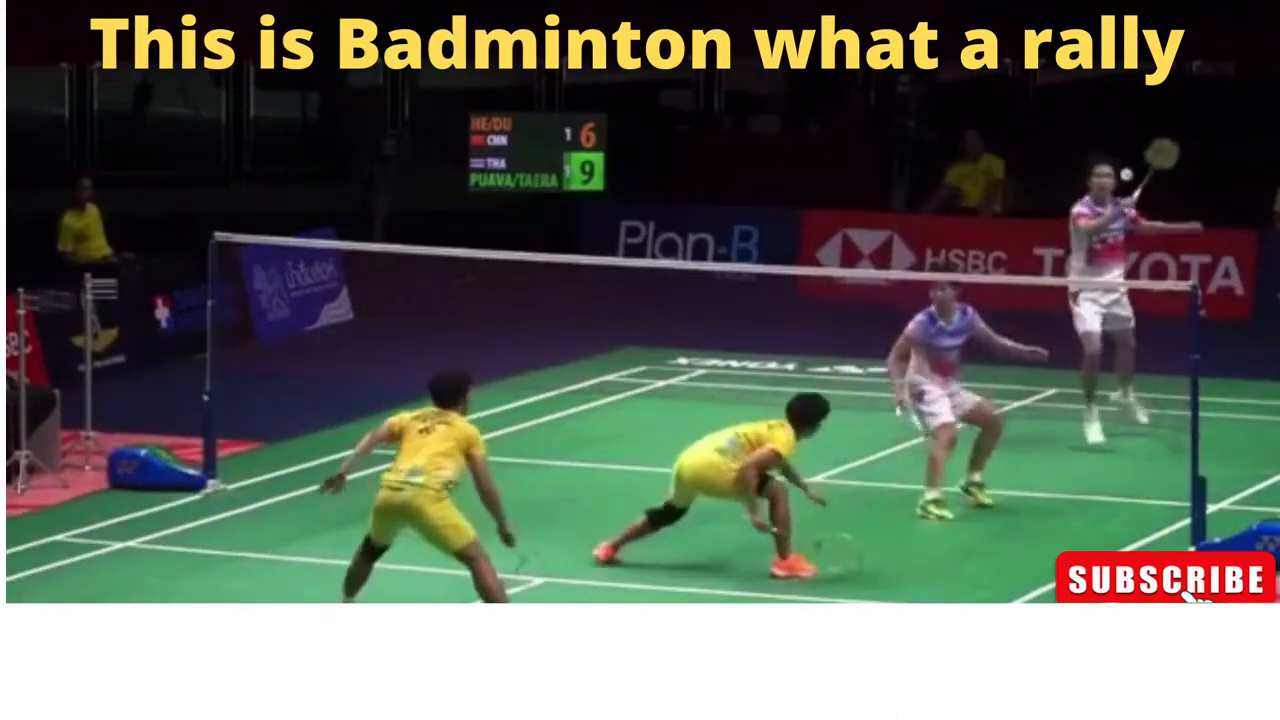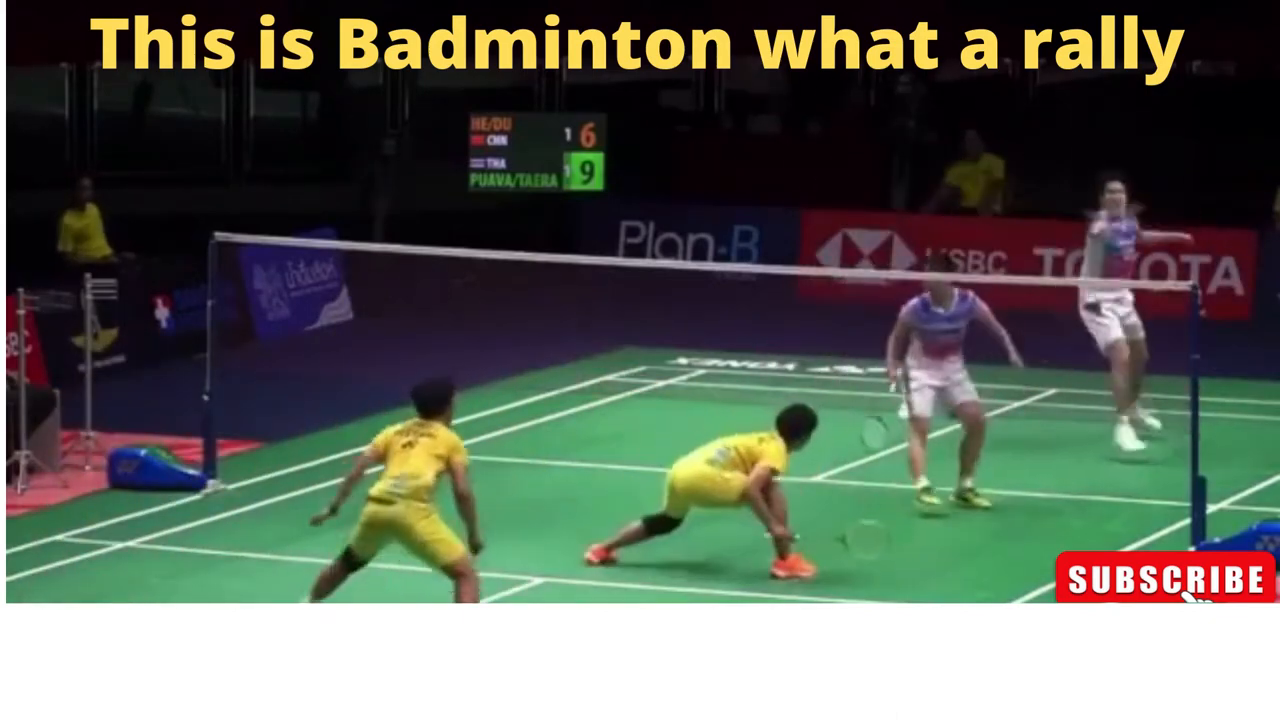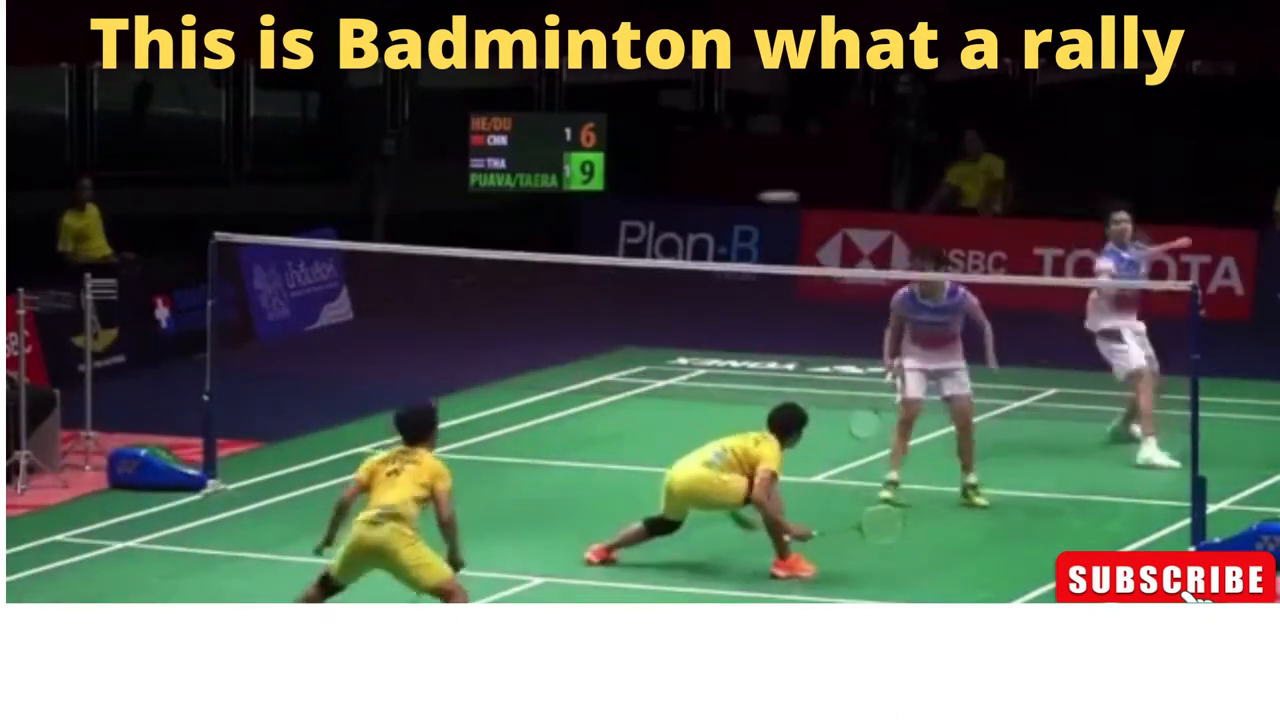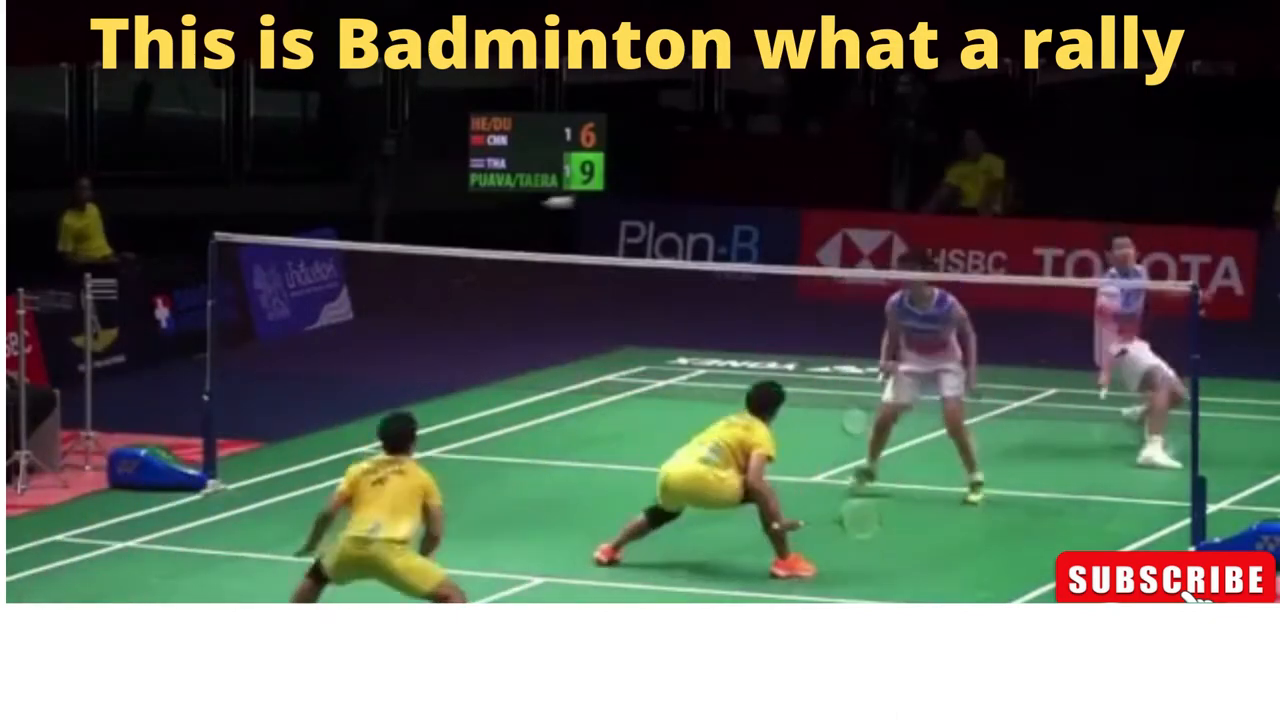
dt=0.1s
person 1, frame 1
left shoulder: (1121, 208)
right shoulder: (1081, 210)
left elbow: (1145, 226)
right elbow: (1088, 228)
left wrist: (1182, 227)
right wrist: (1114, 211)
left hip: (1114, 285)
right hip: (1086, 288)
left knee: (1127, 345)
right knee: (1093, 351)
left ankle: (1126, 394)
right ankle: (1090, 415)
person 1, frame 2
left shoulder: (1129, 223)
right shoulder: (1101, 225)
left elbow: (1140, 237)
right elbow: (1101, 236)
left wrist: (1176, 236)
right wrist: (1117, 225)
left hip: (1121, 297)
right hip: (1098, 300)
left knee: (1140, 358)
right knee: (1122, 359)
left ankle: (1133, 408)
right ankle: (1122, 426)
person 1, frame 3
left shoulder: (1136, 250)
right shoulder: (1107, 259)
right elbow: (1103, 293)
left wrist: (1172, 246)
left hip: (1130, 325)
right hip: (1111, 328)
left knee: (1152, 381)
right knee: (1144, 381)
left ankle: (1123, 425)
right ankle: (1149, 448)
person 1, frame 4
left shoulder: (1139, 273)
right shoulder: (1111, 287)
right elbow: (1105, 330)
right wrist: (1106, 370)
left hip: (1133, 345)
right hip: (1118, 350)
left knee: (1178, 394)
right knee: (1160, 384)
left ankle: (1141, 413)
right ankle: (1152, 448)
person 2, frame 1
left shoulder: (967, 317)
right shoulder: (921, 324)
left elbow: (995, 340)
right elbow: (894, 358)
left wrist: (1024, 350)
right wrist: (898, 390)
left hip: (951, 387)
right hip: (925, 389)
left knee: (993, 421)
right knee: (947, 437)
left ankle: (973, 481)
right ankle: (930, 500)
person 2, frame 2
left shoulder: (968, 301)
right shoulder: (915, 307)
left elbow: (995, 327)
right elbow: (896, 338)
left wrist: (1011, 350)
right wrist: (892, 367)
left hip: (953, 372)
right hip: (920, 373)
left knee: (976, 422)
right knee: (919, 428)
left ankle: (965, 488)
right ankle: (922, 488)
person 2, frame 3
left shoulder: (961, 296)
right shoulder: (904, 298)
left elbow: (983, 322)
right elbow: (893, 328)
left wrist: (990, 354)
right wrist: (888, 356)
left hip: (951, 362)
right hip: (915, 361)
left knee: (964, 418)
right knee: (907, 416)
left ankle: (969, 484)
right ankle: (892, 480)
person 2, frame 4
left shoulder: (948, 304)
right shoulder: (895, 304)
left elbow: (968, 335)
left wrist: (971, 370)
right wrist: (885, 360)
left hip: (946, 365)
right hip: (909, 365)
left knee: (954, 420)
right knee: (884, 418)
left ankle: (976, 480)
right ankle: (869, 469)
person 3, frame 1
left shoulder: (777, 427)
right shoulder: (785, 438)
left elbow: (782, 464)
right elbow: (746, 468)
left wrist: (807, 489)
right wrist: (752, 512)
left hip: (688, 460)
right hip: (710, 466)
left knee: (670, 511)
right knee: (777, 491)
left ankle: (610, 547)
right ankle: (786, 561)
person 3, frame 2
left shoulder: (767, 441)
right shoulder: (776, 452)
right elbow: (750, 488)
right wrist: (774, 525)
left hip: (680, 471)
right hip: (702, 477)
left knee: (666, 521)
right knee: (772, 494)
left ankle: (603, 549)
right ankle: (785, 561)
person 3, frame 3
left shoulder: (752, 441)
right shoulder: (770, 453)
right elbow: (758, 495)
left wrist: (737, 514)
right wrist: (788, 528)
left hip: (676, 476)
right hip: (699, 481)
left knee: (664, 523)
right knee: (769, 497)
left ankle: (604, 550)
right ankle: (786, 563)
person 3, frame 4
left shoulder: (730, 421)
right shoulder: (761, 436)
right elbow: (753, 482)
right wrist: (777, 519)
left hip: (670, 472)
right hip: (696, 478)
left knee: (664, 512)
right knee: (764, 493)
left ankle: (611, 549)
right ankle: (785, 561)
person 4, frame 1
left shoulder: (409, 418)
right shoulder: (468, 431)
left elbow: (373, 438)
right elbow: (485, 486)
left wrist: (343, 471)
right wrist: (503, 524)
left hip: (390, 495)
right hip: (428, 499)
left knee: (370, 550)
right knee: (479, 561)
person 4, frame 2
left shoulder: (394, 432)
right shoulder: (451, 441)
left elbow: (357, 469)
right elbow: (463, 492)
left wrist: (333, 507)
right wrist: (473, 534)
left hip: (376, 508)
right hip: (412, 513)
left knee: (349, 562)
right knee: (466, 575)
person 4, frame 3
left shoulder: (377, 461)
right shoulder: (436, 468)
left elbow: (345, 501)
right elbow: (446, 517)
left wrist: (328, 538)
right wrist: (455, 553)
left hip: (361, 537)
right hip: (397, 539)
left knee: (327, 586)
right knee: (455, 595)
person 4, frame 4
left shoulder: (359, 470)
right shoulder: (422, 478)
left elbow: (327, 513)
right elbow: (435, 533)
left wrist: (310, 545)
right wrist: (420, 559)
left hip: (352, 549)
right hip: (389, 552)
left knee: (318, 574)
right knee: (453, 597)
